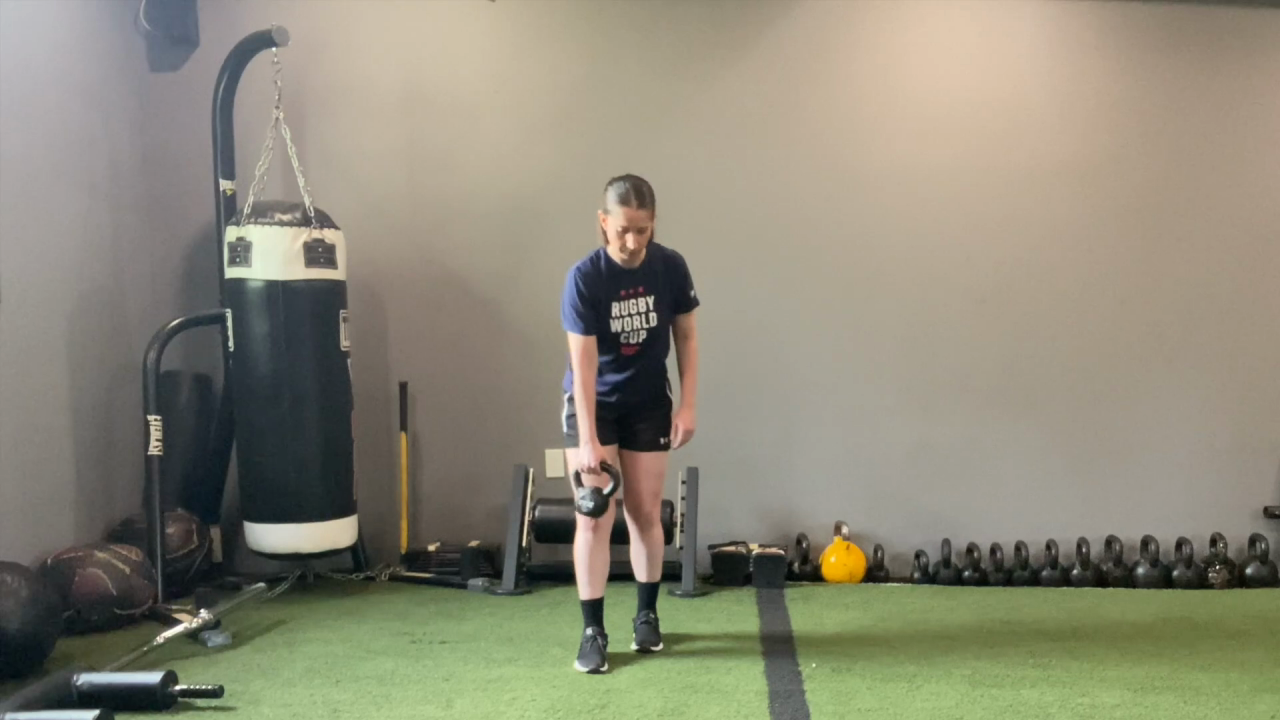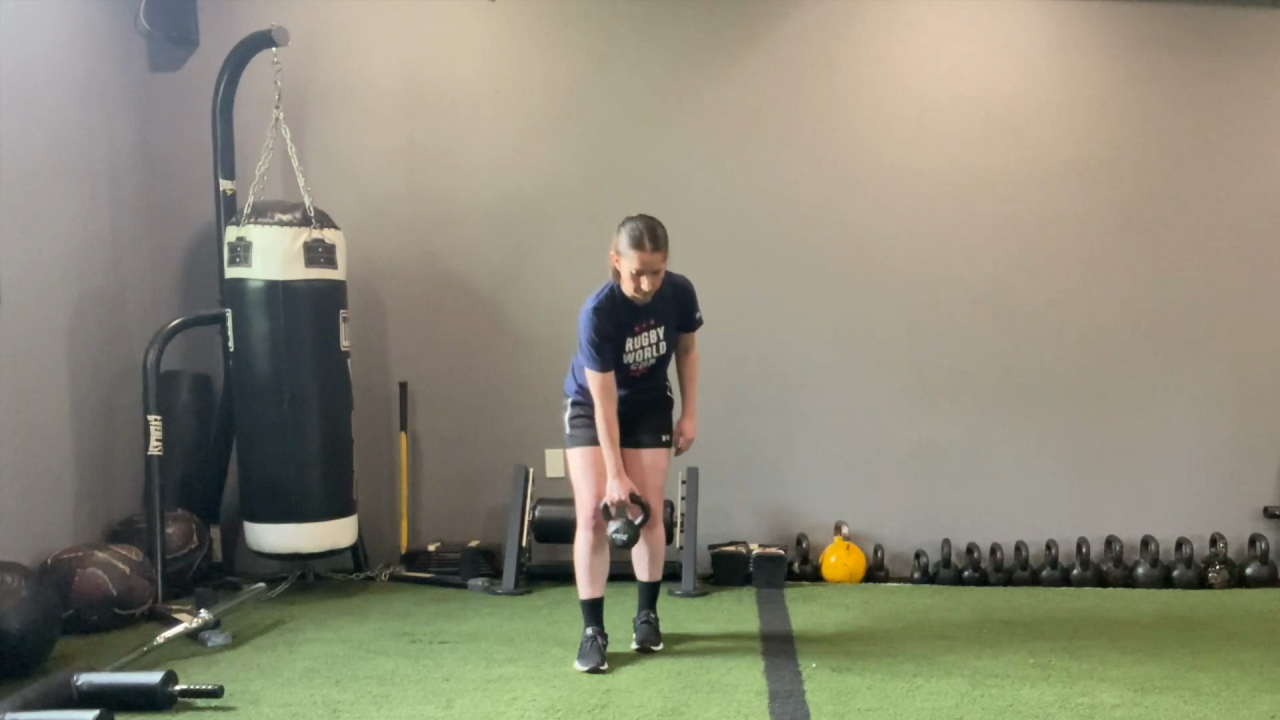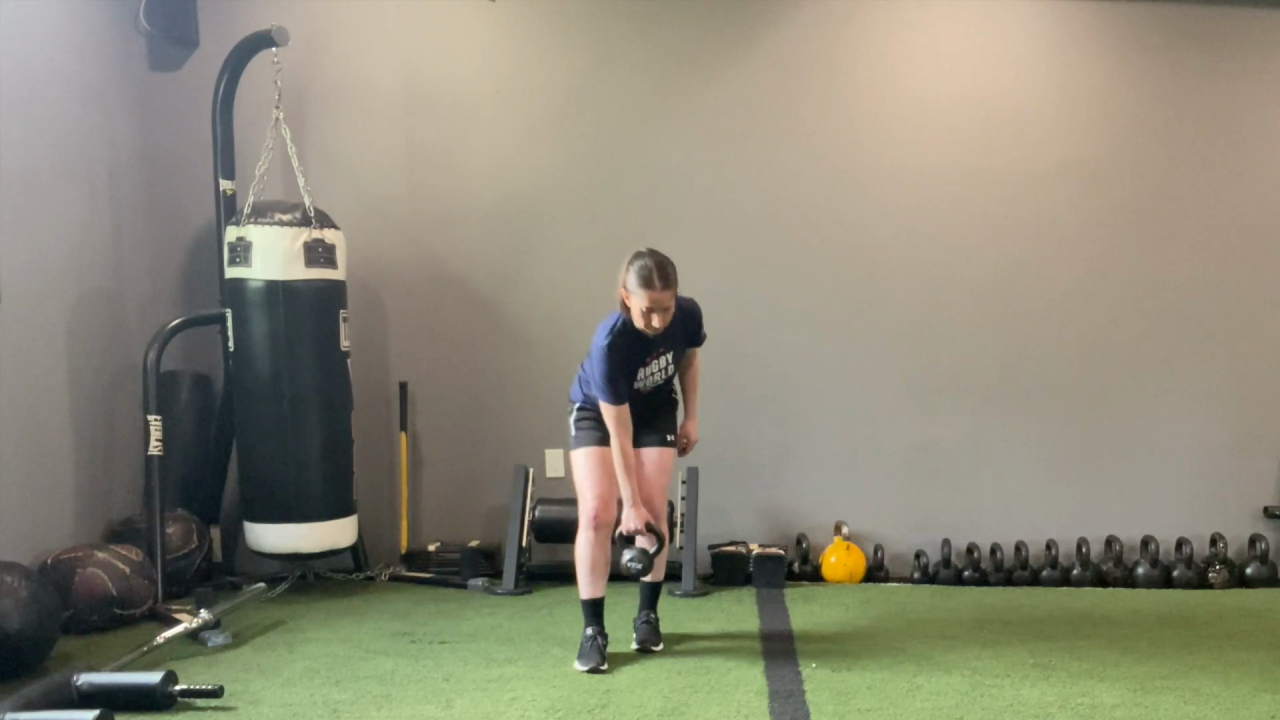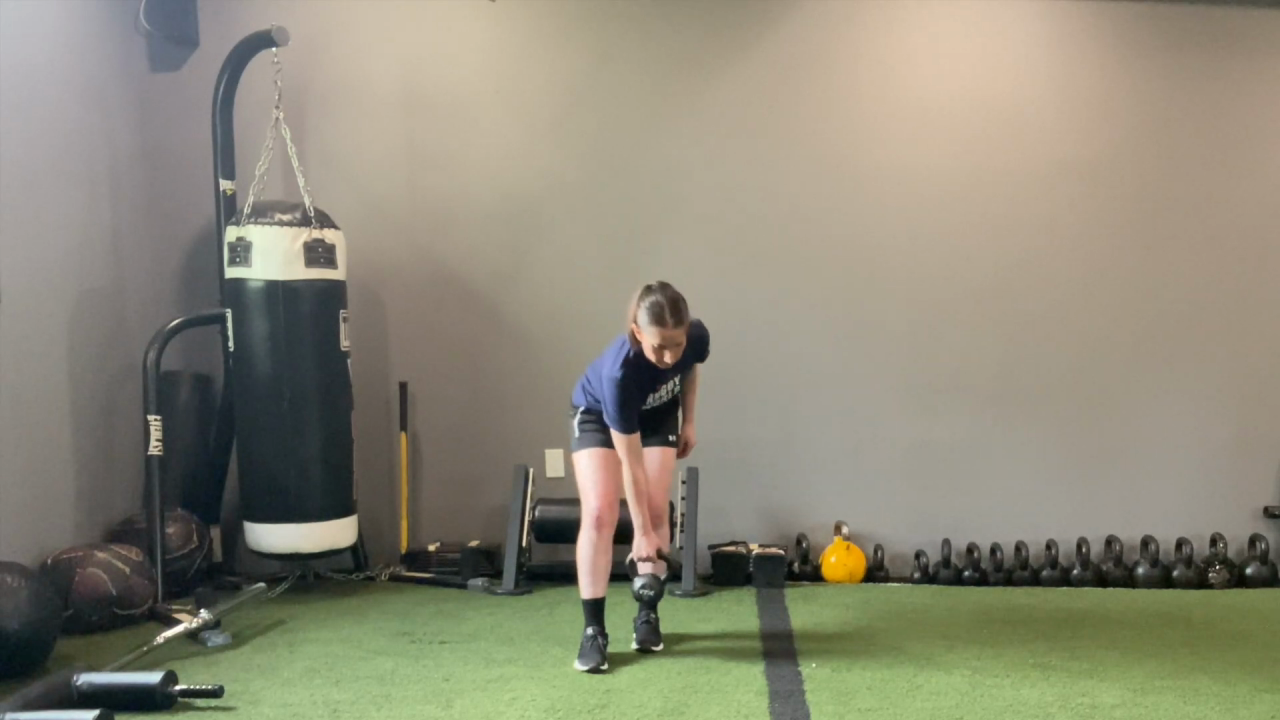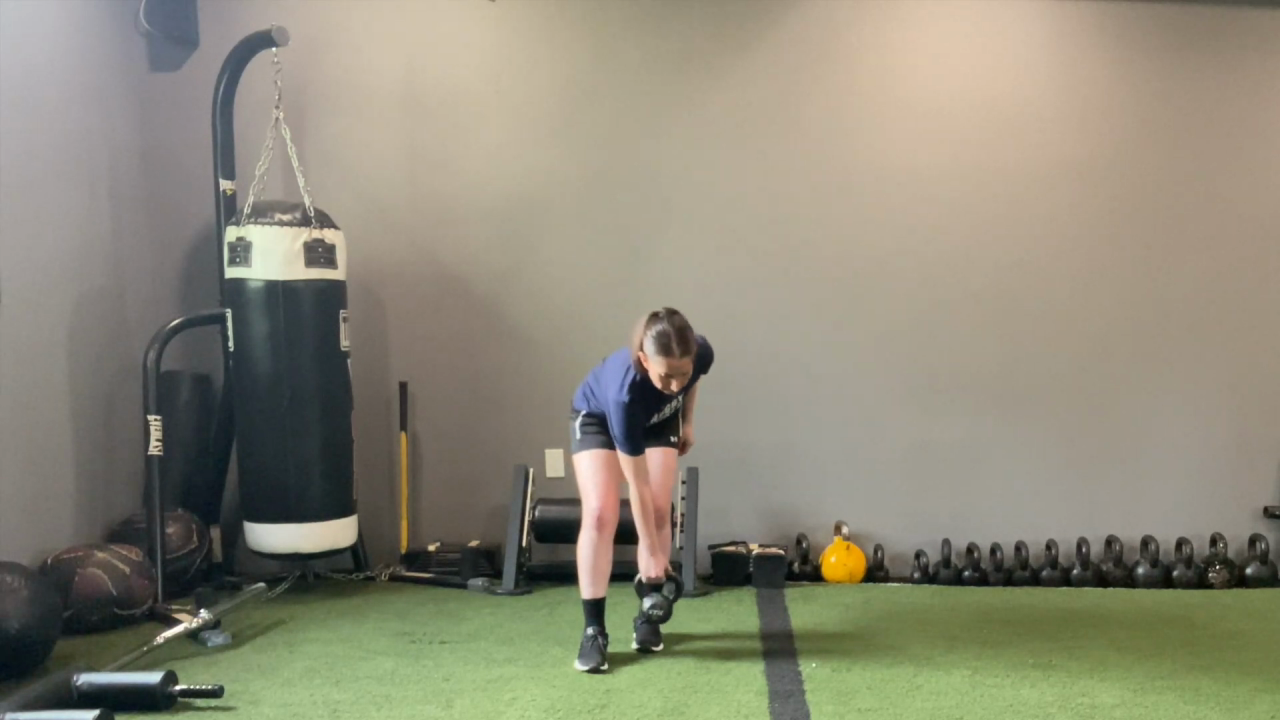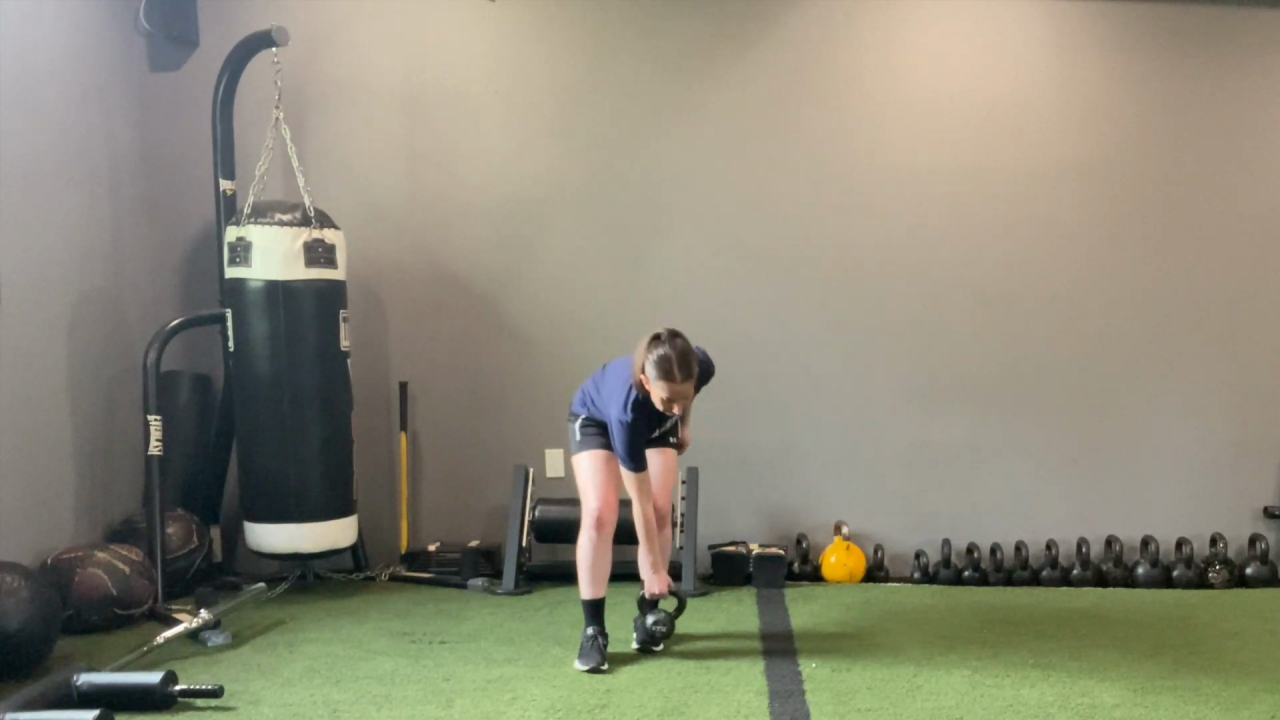
dt=0.4s
person 1, frame 1
left shoulder: (671, 267)
right shoulder: (585, 277)
left elbow: (686, 337)
right elbow: (583, 364)
left wrist: (687, 405)
right wrist: (587, 441)
left hip: (649, 403)
right hip: (593, 404)
left knee: (645, 513)
right knee: (594, 516)
left ankle: (647, 615)
right ankle: (593, 631)
person 1, frame 2
left shoulder: (680, 292)
right shoulder: (598, 311)
left elbow: (686, 351)
right elbow: (604, 401)
left wrist: (689, 413)
right wrist: (615, 474)
left hip: (650, 405)
right hip: (589, 407)
left knee: (649, 511)
right knee: (594, 512)
left ankle: (647, 615)
right ankle: (592, 631)
person 1, frame 3
left shoulder: (688, 314)
right shoulder: (609, 343)
right elbow: (620, 436)
left wrist: (691, 416)
right wrist: (630, 503)
left hip: (656, 411)
right hip: (596, 412)
left knee: (655, 510)
right knee: (597, 514)
left ankle: (647, 615)
right ankle: (593, 630)
person 1, frame 4
left shoulder: (697, 336)
right shoulder: (619, 371)
right elbow: (631, 465)
left wrist: (688, 421)
right wrist: (641, 532)
left hip: (657, 417)
right hip: (596, 415)
left knee: (657, 508)
right knee: (599, 513)
left ankle: (647, 616)
right ankle: (593, 631)
person 1, frame 5
left shoulder: (701, 353)
right shoulder: (625, 392)
right elbow: (638, 486)
left wrist: (686, 422)
right wrist: (650, 552)
left hip: (657, 422)
right hip: (597, 417)
left knee: (660, 509)
right knee: (600, 513)
left ankle: (648, 616)
right ankle: (593, 630)
person 1, frame 6
left shoulder: (701, 366)
right shoulder: (628, 408)
right elbow: (640, 503)
left wrist: (684, 425)
right wrist: (654, 569)
left hip: (656, 427)
right hip: (595, 420)
left knee: (662, 509)
right knee: (599, 513)
left ankle: (648, 616)
right ankle: (593, 631)
